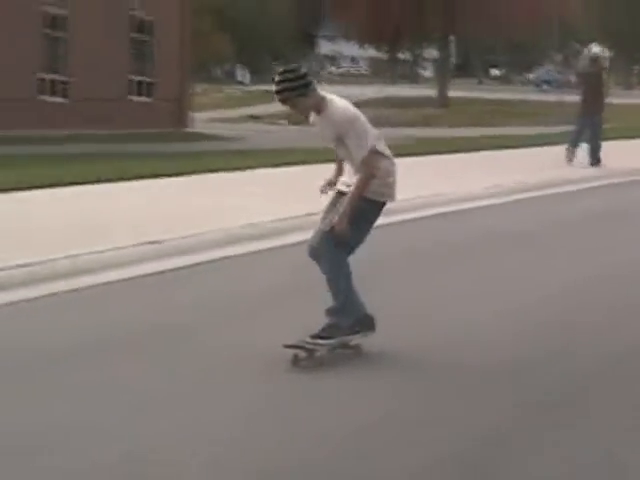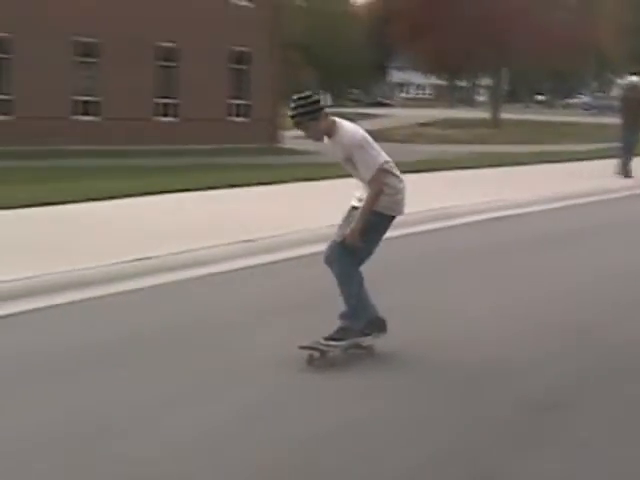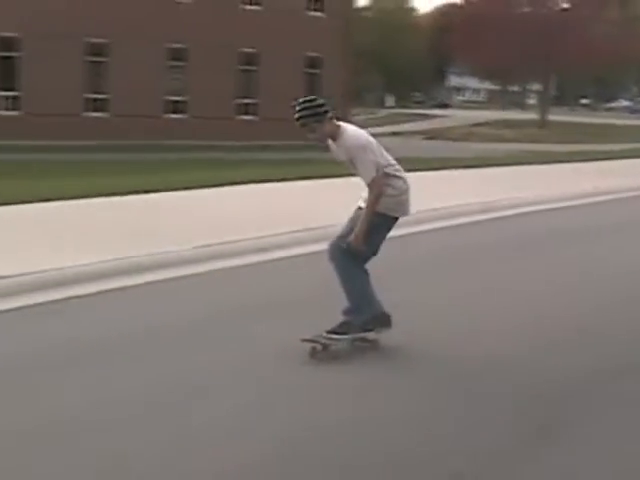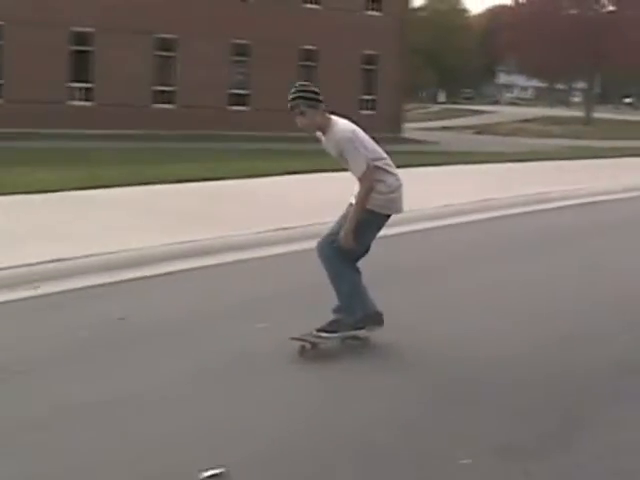
dt=0.2s
person 1, frame 1
left shoulder: (343, 116)
right shoulder: (316, 112)
left elbow: (369, 169)
left wrist: (345, 214)
right wrist: (337, 173)
left hip: (375, 182)
right hip: (353, 179)
left knee: (330, 245)
right knee: (320, 248)
left ankle: (345, 319)
right ankle: (356, 317)
person 1, frame 2
left shoulder: (351, 139)
right shoulder: (330, 135)
left elbow: (377, 186)
left wrist: (356, 227)
left hip: (385, 198)
right hip: (369, 195)
left knee: (341, 254)
right knee: (338, 256)
left ankle: (356, 322)
right ankle: (369, 319)
person 1, frame 3
left shoulder: (354, 142)
right shoulder: (334, 140)
left elbow: (377, 188)
left wrist: (360, 231)
left hip: (390, 197)
right hip: (378, 196)
left knee: (342, 252)
right knee: (348, 256)
left ankle: (358, 318)
right ankle: (375, 315)
person 1, frame 4
left shoulder: (343, 135)
right shoulder: (324, 133)
left elbow: (366, 184)
left wrist: (349, 229)
left hip: (381, 194)
right hip: (372, 193)
left knee: (331, 249)
right knee: (340, 252)
left ankle: (349, 316)
right ankle: (367, 313)
